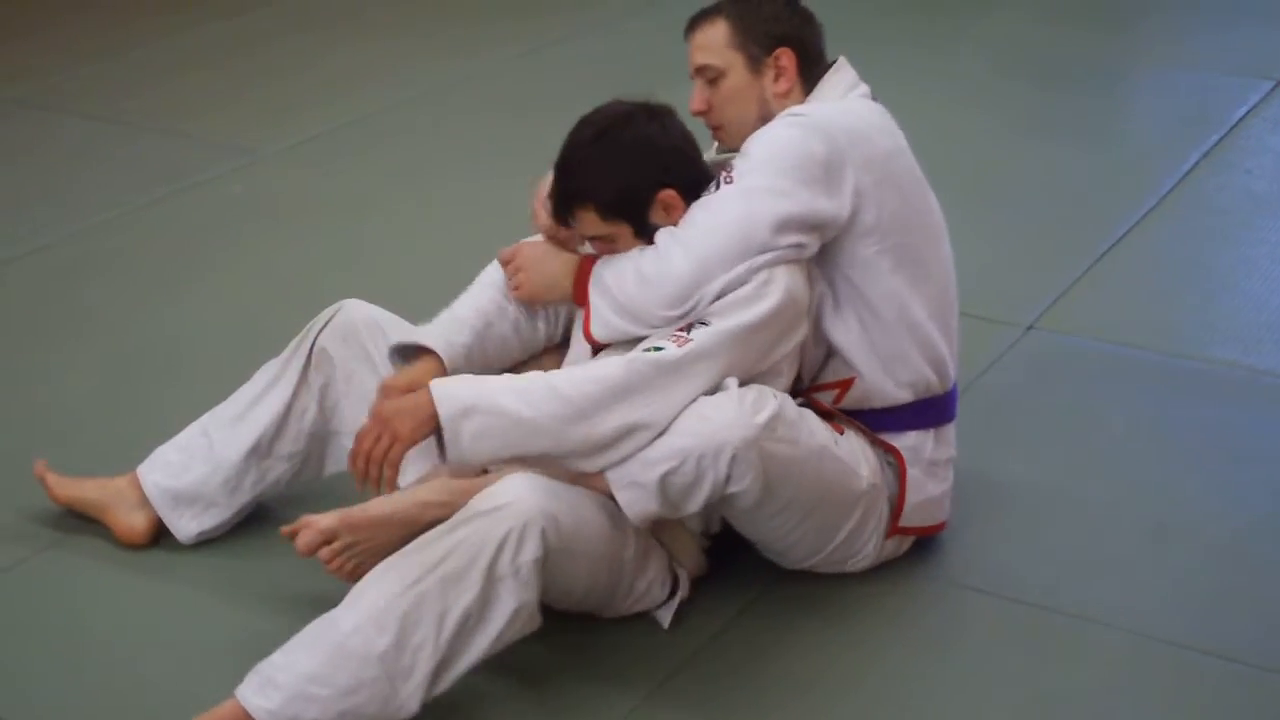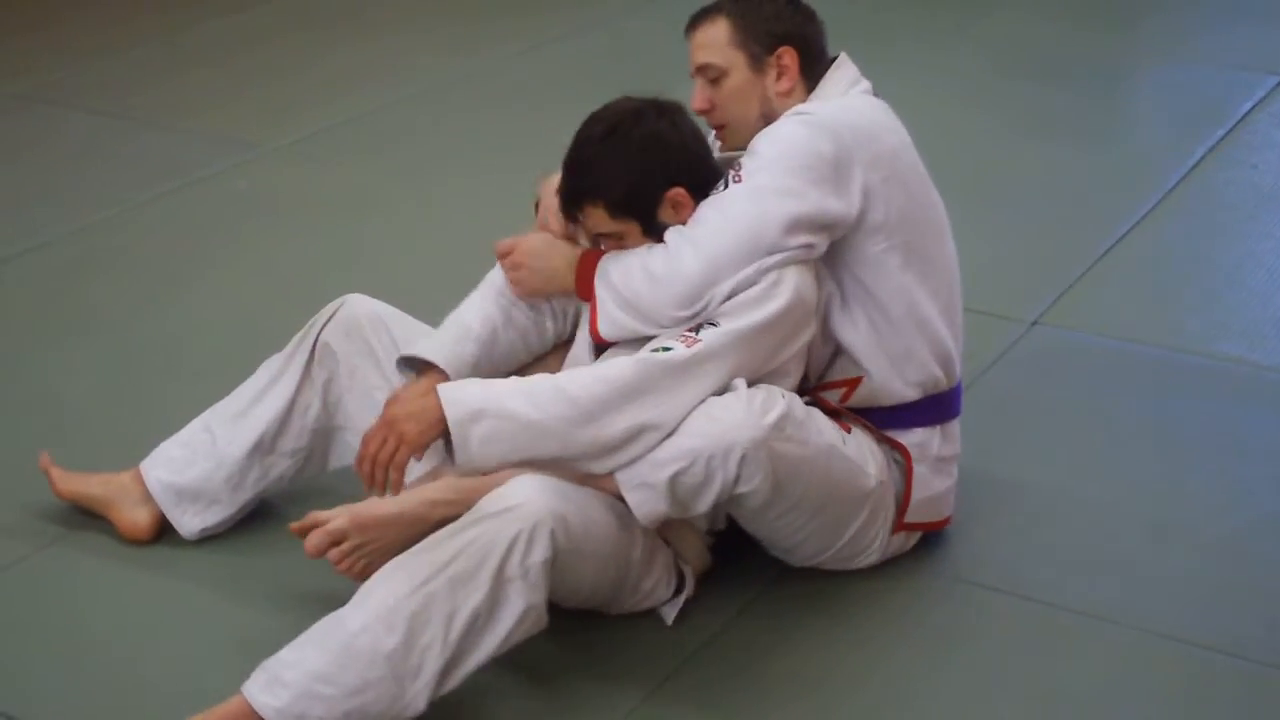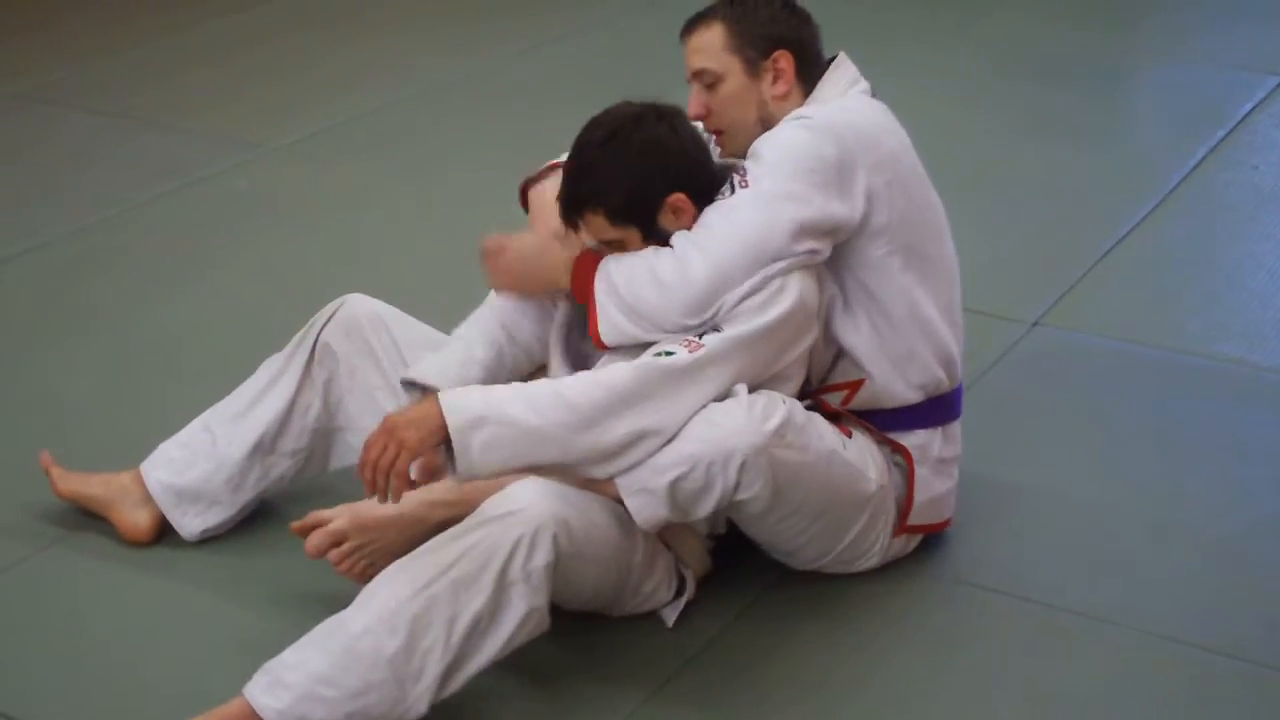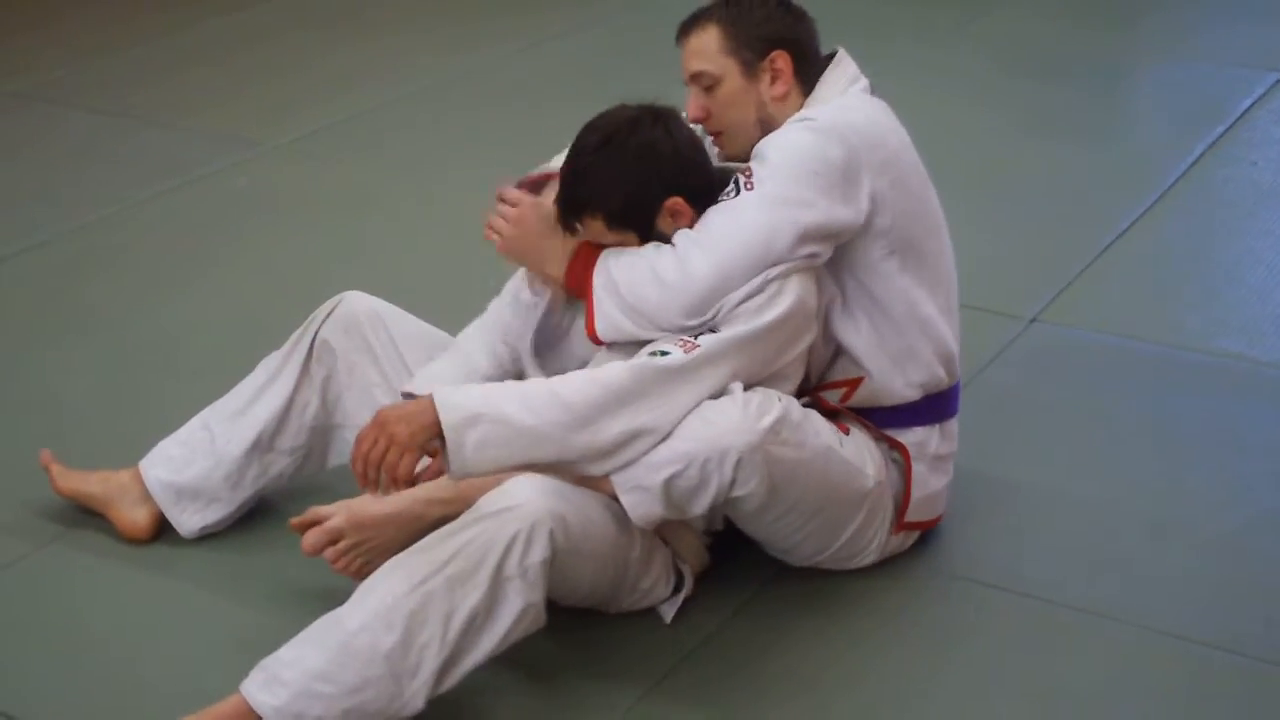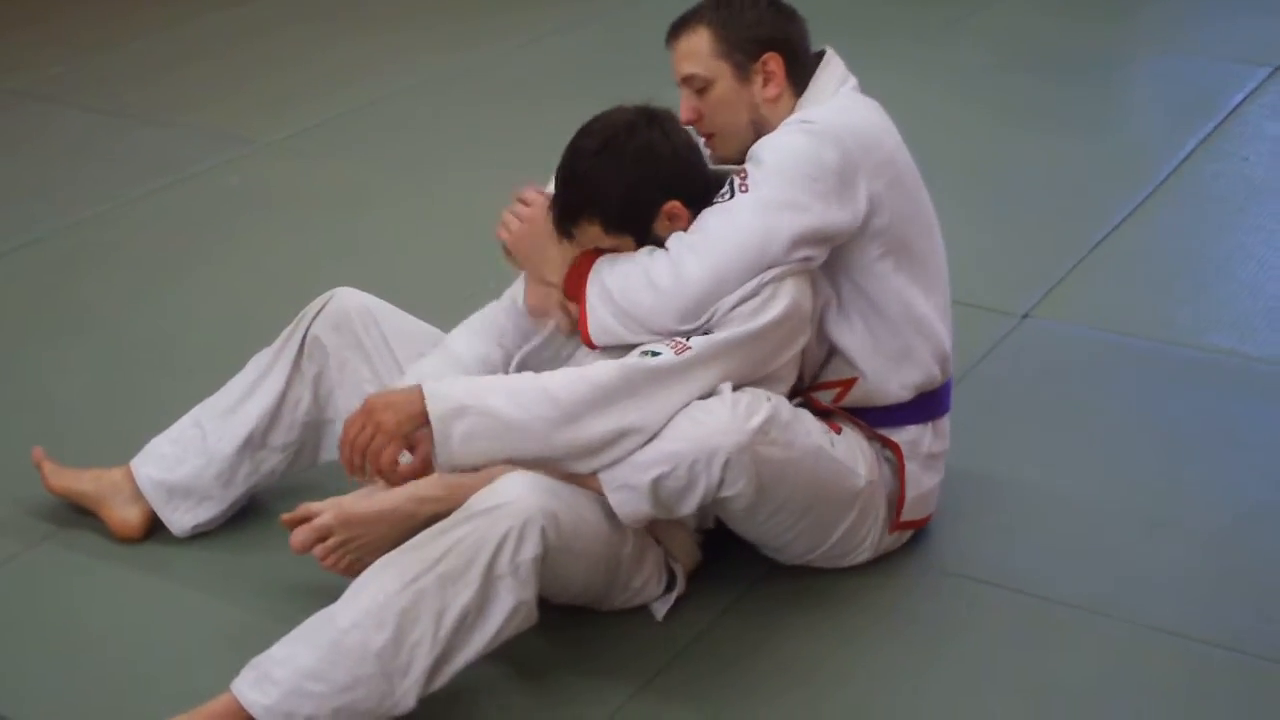
dt=0.1s
person 1, frame 1
left shoulder: (765, 290)
right shoulder: (643, 229)
left elbow: (617, 402)
left wrist: (442, 406)
right wrist: (424, 360)
left hip: (637, 537)
right hip: (547, 464)
left knee: (518, 511)
right knee: (351, 332)
right ankle: (152, 498)
person 1, frame 2
left shoulder: (772, 288)
right shoulder: (650, 229)
left elbow: (622, 403)
left wrist: (450, 412)
right wrist: (435, 378)
left hip: (642, 530)
right hip: (564, 457)
left knee: (528, 509)
right knee: (354, 327)
right ankle: (161, 492)
person 1, frame 3
left shoulder: (775, 293)
right shoulder: (650, 231)
left elbow: (624, 410)
right elbow: (527, 305)
left wrist: (450, 419)
right wrist: (435, 396)
left hip: (643, 533)
right hip: (561, 462)
left knee: (530, 514)
right knee: (355, 327)
right ankle: (155, 493)
person 1, frame 4
left shoulder: (774, 294)
right shoulder: (641, 230)
left elbow: (618, 409)
right elbow: (518, 323)
right wrist: (426, 410)
left hip: (638, 526)
right hip: (546, 455)
left knee: (526, 510)
right knee: (353, 324)
right ankle: (157, 491)
person 1, frame 5
left shoulder: (769, 296)
right shoulder: (636, 230)
left elbow: (607, 409)
right elbow: (516, 328)
left wrist: (431, 409)
right wrist: (423, 404)
left hip: (631, 524)
right hip: (538, 453)
left knee: (517, 508)
right knee: (344, 320)
right ankle: (147, 489)
person 2, frame 1
left shoulder: (810, 140)
right shoulder: (829, 134)
left elbow: (675, 284)
left wrist: (571, 277)
left hip: (877, 478)
right hip: (826, 423)
left knee: (743, 420)
person 2, frame 2
left shoulder: (822, 136)
right shoulder: (814, 131)
left elbow: (684, 286)
left wrist: (576, 271)
left hip: (878, 471)
right hip: (814, 417)
left knee: (755, 424)
person 2, frame 3
left shoulder: (820, 143)
right shoulder: (795, 143)
left elbow: (687, 290)
left wrist: (562, 270)
left hip: (877, 476)
left knee: (749, 429)
person 2, frame 4
left shoulder: (829, 141)
right shoulder: (788, 131)
left elbow: (685, 291)
left wrist: (561, 255)
left hip: (878, 470)
right hip: (805, 411)
left knee: (745, 427)
person 2, frame 5
left shoulder: (823, 144)
right shoulder: (780, 133)
left elbow: (679, 296)
left wrist: (559, 262)
right wrist: (548, 265)
left hip: (871, 466)
right hip: (792, 410)
left knee: (733, 426)
